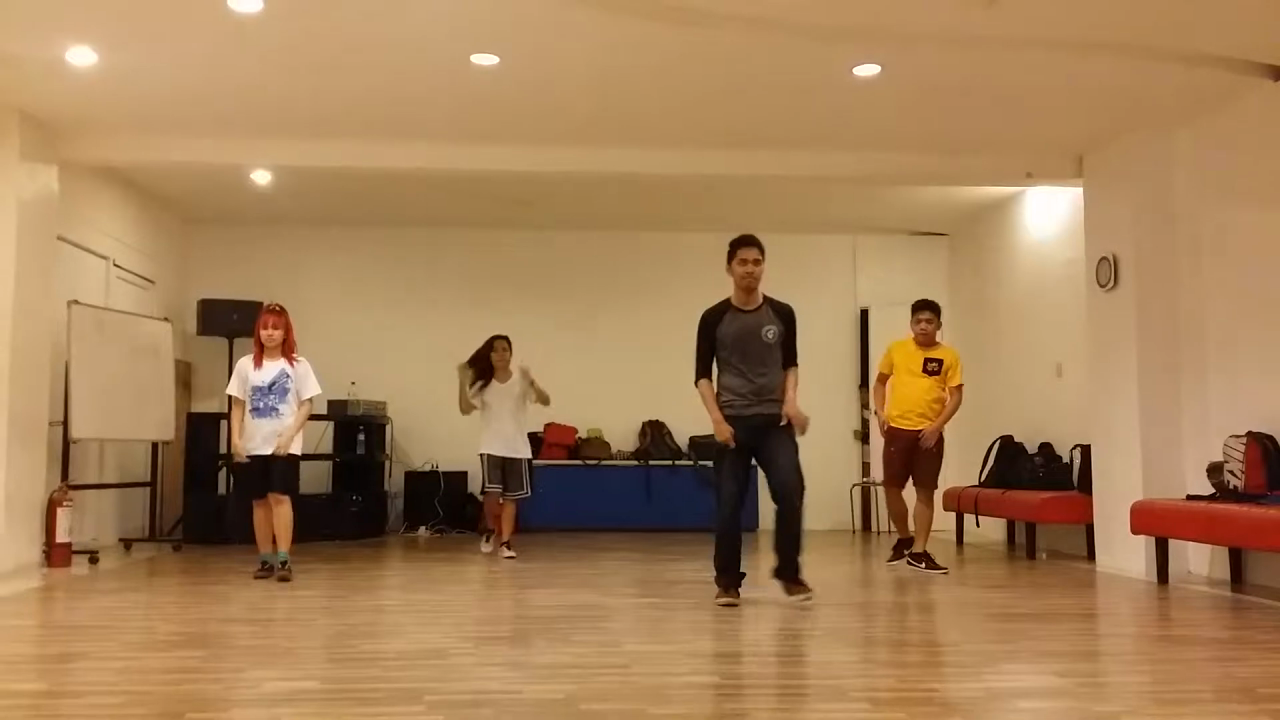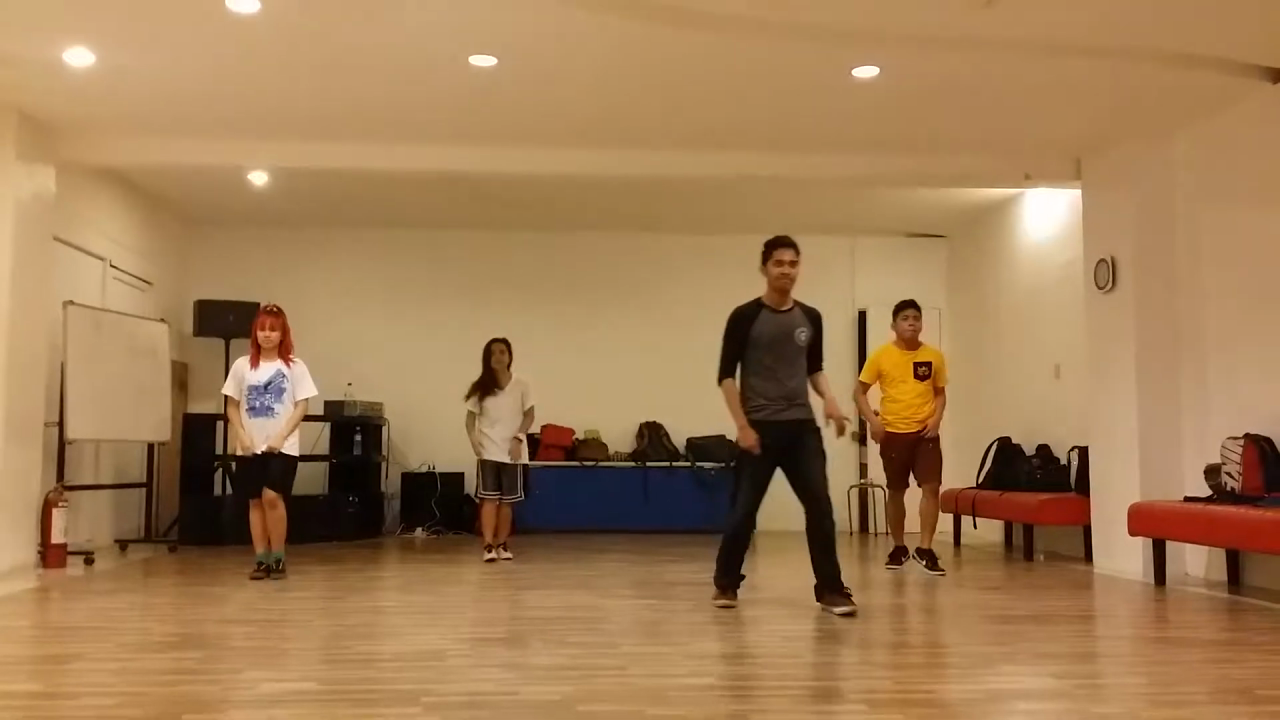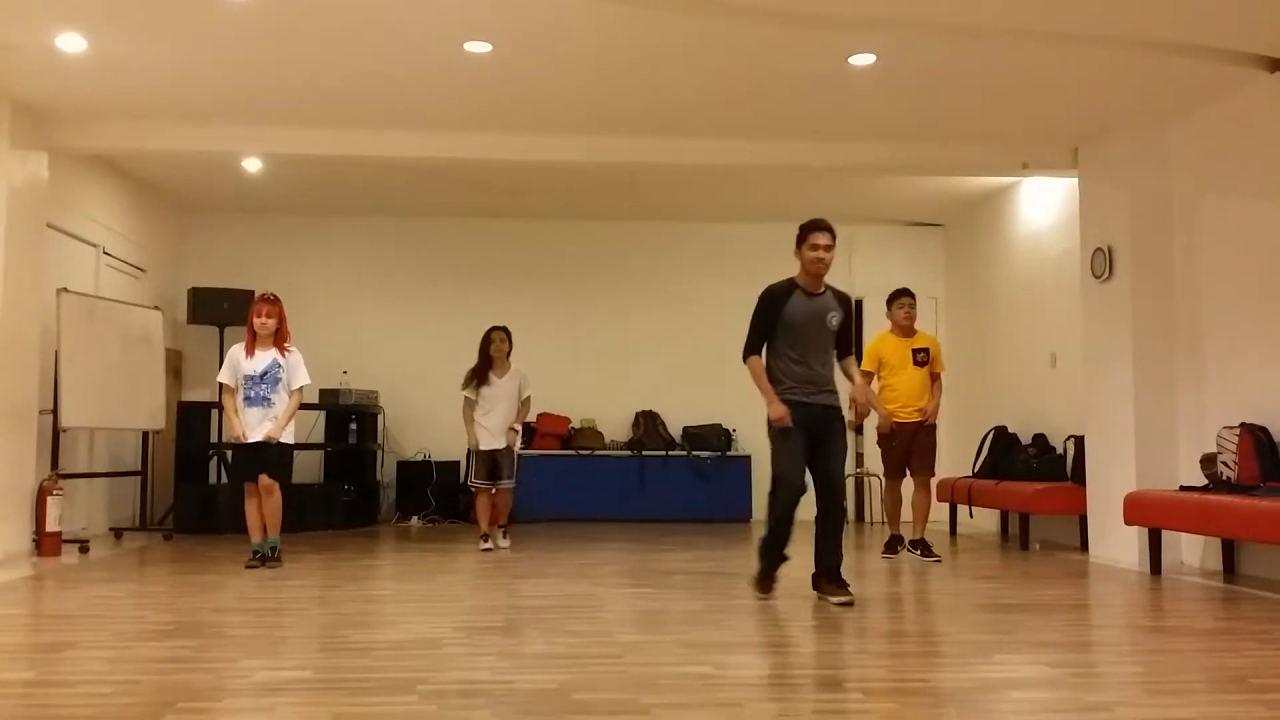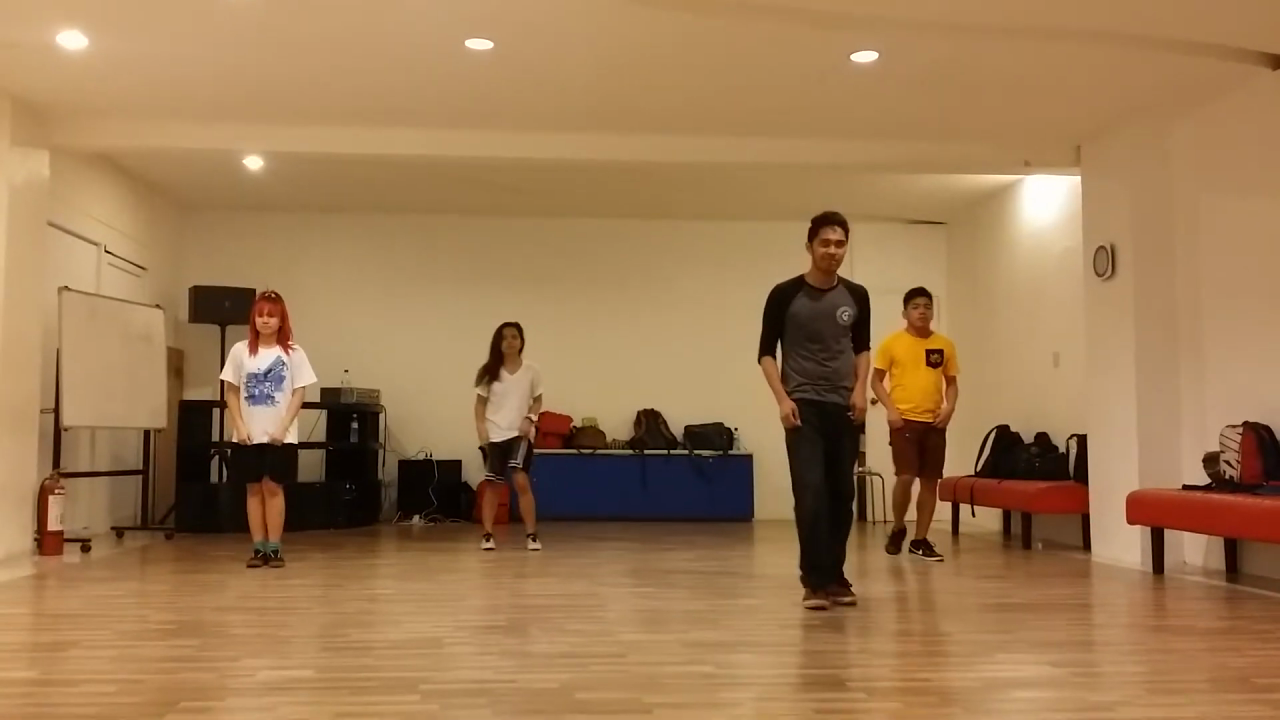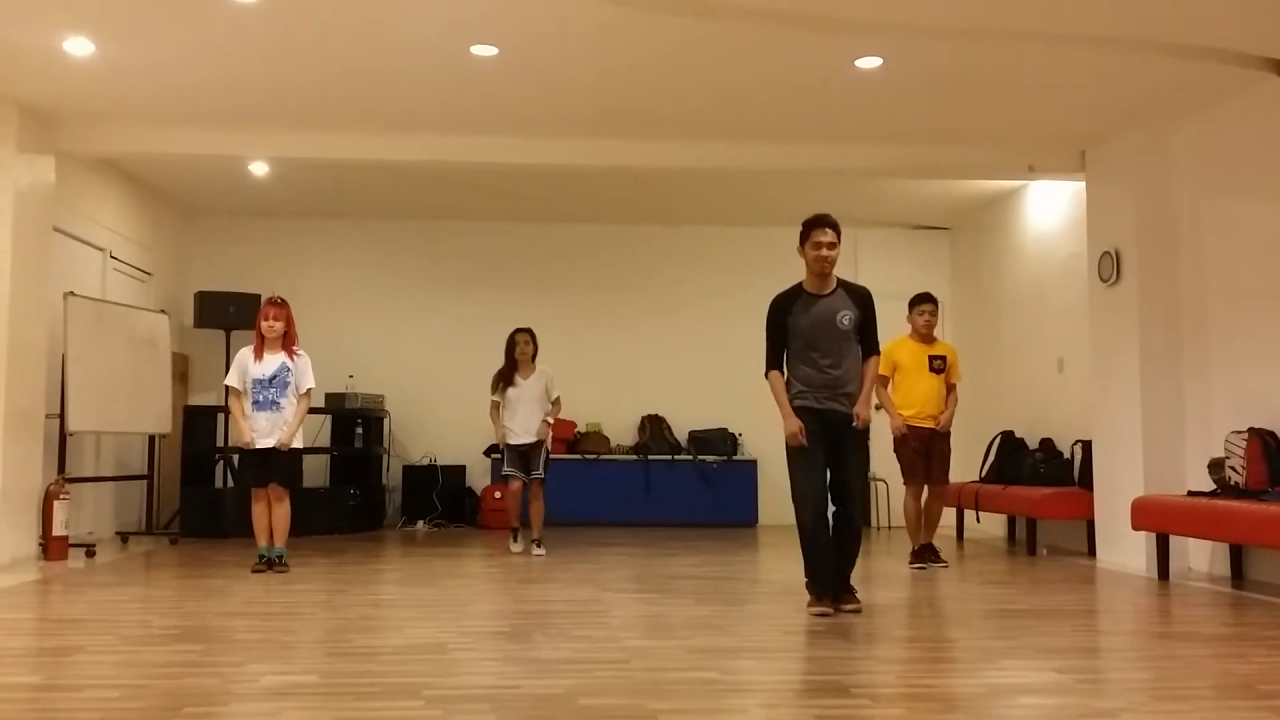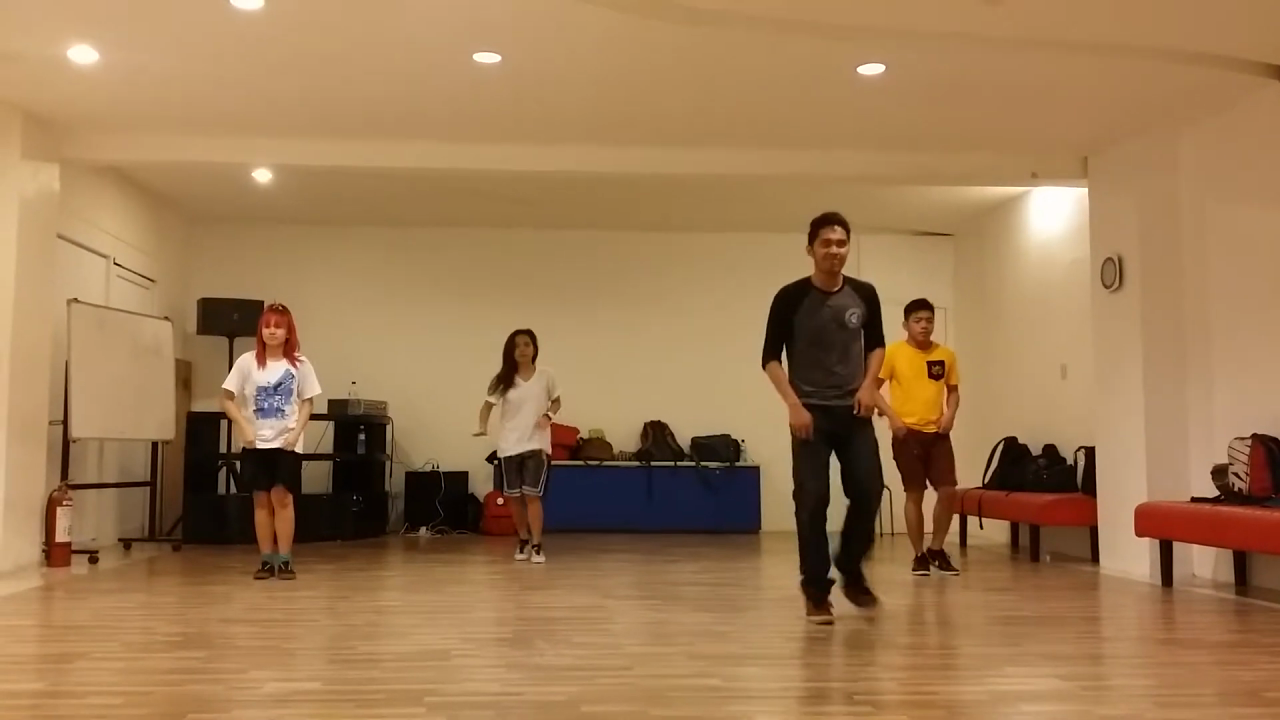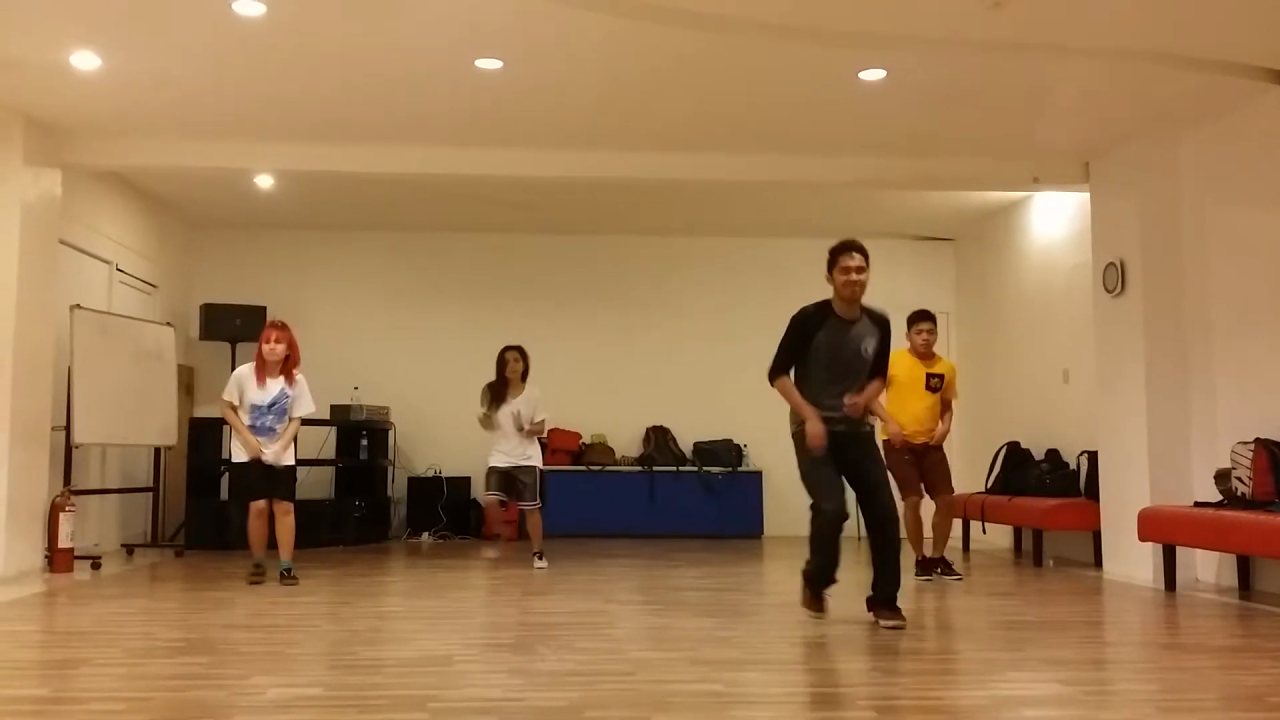
dt=0.3s
person 1, frame 1
left shoulder: (782, 314)
right shoulder: (714, 319)
right elbow: (703, 376)
left wrist: (791, 400)
right wrist: (717, 419)
left hip: (773, 421)
right hip: (732, 423)
left knee: (790, 490)
right knee: (729, 503)
left ankle: (789, 572)
right ankle: (728, 581)
person 1, frame 2
left shoulder: (810, 318)
right shoulder: (745, 317)
right elbow: (726, 376)
left wrist: (829, 400)
right wrist: (743, 424)
left hip: (802, 425)
right hip: (760, 426)
left knee: (820, 504)
right knee: (744, 508)
left ankle: (830, 588)
right ankle: (726, 582)
person 1, frame 3
left shoulder: (841, 303)
right shoulder: (777, 296)
right elbow: (751, 353)
left wrist: (857, 383)
right wrist: (771, 400)
left hip: (828, 408)
right hip: (789, 407)
left knee: (834, 492)
right knee: (789, 484)
left ankle: (829, 576)
right ankle: (768, 561)
person 1, frame 4
left shoulder: (856, 296)
right shoulder: (785, 294)
right elbow: (767, 353)
left wrist: (860, 388)
right wrist: (782, 398)
left hip: (843, 408)
right hip: (803, 405)
left knee: (841, 494)
right knee: (810, 491)
left ankle: (833, 575)
right ankle: (815, 581)
person 1, frame 5
left shoulder: (858, 298)
right shoulder: (784, 305)
left elbow: (871, 353)
right elbow: (773, 366)
left wrist: (865, 400)
right wrist: (787, 414)
left hip: (850, 415)
right hip: (806, 416)
left knee: (852, 503)
right knee: (810, 503)
left ankle: (842, 584)
right ankle: (820, 588)
person 1, frame 6
left shoulder: (864, 294)
right shoulder: (790, 298)
left elbow: (876, 345)
right elbow: (770, 358)
left wrist: (869, 385)
right wrist: (793, 405)
left hip: (853, 411)
right hip: (811, 412)
left knee: (868, 492)
right knee: (812, 501)
left ankle: (851, 570)
right ankle: (816, 590)
person 1, frame 7
left shoulder: (878, 324)
right shoulder: (811, 319)
right elbow: (777, 373)
left wrist: (864, 397)
right wrist: (807, 414)
left hip: (856, 434)
right hip: (815, 433)
left knee: (884, 513)
right knee: (831, 510)
left ankle: (884, 600)
right ankle: (816, 582)
person 2, frame 1
left shoulder: (298, 365)
right shoulder: (245, 365)
left elbow: (306, 405)
right elbow: (237, 405)
left wrist: (288, 437)
right wrist: (235, 438)
left hip: (285, 445)
right hip: (253, 446)
left knee: (279, 497)
right knee: (260, 500)
left ankle: (284, 560)
right ankle: (265, 560)
person 2, frame 2
left shoulder: (294, 366)
right shoulder: (242, 366)
left elbow: (302, 405)
right elbow: (232, 406)
left wrist: (281, 436)
right wrist: (241, 435)
left hip: (282, 446)
right hip: (250, 447)
left knee: (272, 497)
right knee: (255, 501)
left ankle: (278, 556)
right ankle: (261, 560)
person 2, frame 3
left shoulder: (289, 354)
right shoulder: (237, 352)
left elbow: (296, 395)
right elbow: (228, 393)
left wrist: (278, 427)
right wrist: (234, 424)
left hip: (277, 433)
right hip: (246, 434)
left knee: (268, 483)
right knee: (251, 488)
left ankle: (273, 545)
right ankle: (257, 548)
person 2, frame 4
left shoulder: (293, 353)
right shoulder: (240, 350)
left elbow: (298, 393)
right elbow: (231, 392)
left wrist: (282, 428)
right wrist: (239, 426)
left hip: (280, 435)
right hip: (248, 434)
left knee: (273, 486)
right knee: (254, 488)
left ankle: (275, 548)
right ankle: (258, 548)
person 2, frame 5
left shoulder: (298, 358)
right shoulder: (245, 356)
left elbow: (304, 399)
right elbow: (234, 397)
left wrist: (291, 431)
right wrist: (242, 429)
left hip: (285, 439)
right hip: (254, 439)
left knee: (279, 492)
right knee: (259, 494)
left ankle: (279, 553)
right ankle: (263, 553)
person 2, frame 6
left shoulder: (300, 365)
right shoulder: (247, 362)
left elbow: (307, 402)
right elbow: (227, 399)
left wrist: (296, 433)
right wrist: (244, 428)
left hip: (286, 443)
right hip: (256, 443)
left knee: (282, 497)
right knee: (261, 500)
left ankle: (284, 560)
right ankle: (267, 560)
person 2, frame 7
left shoulder: (295, 380)
right shoulder: (244, 374)
left elbow: (296, 421)
right elbow: (228, 409)
left wrist: (280, 447)
right wrist: (247, 438)
left hip: (281, 455)
right hip: (248, 453)
left knee: (283, 507)
right knee: (258, 506)
left ankle: (286, 567)
right ankle: (258, 563)
person 3, frame 1
left shoulder: (949, 356)
right shoulder: (896, 349)
left elbow: (956, 396)
right elbow: (880, 383)
left wrist: (938, 425)
right wrist: (879, 411)
left hip: (929, 433)
right hip: (897, 430)
left knee: (925, 491)
right knee: (892, 487)
left ankle: (919, 552)
right ankle: (904, 539)
person 3, frame 2
left shoulder: (934, 356)
right shoulder: (881, 356)
left elbow: (940, 393)
right elbow: (860, 391)
left wrist: (936, 418)
right wrist: (871, 419)
left hip: (925, 432)
right hip: (893, 433)
left knee: (931, 487)
right knee: (896, 492)
left ankle: (925, 549)
right ankle: (899, 548)
person 3, frame 3
left shoulder: (930, 343)
right shoulder: (878, 345)
left elbow: (936, 379)
right elbow: (865, 383)
left wrist: (935, 403)
right wrist: (880, 412)
left hip: (923, 421)
right hip: (893, 423)
left knee: (923, 480)
right knee: (893, 480)
left ankle: (918, 539)
right ankle: (894, 537)
person 3, frame 4
left shoulder: (944, 345)
right shoulder: (892, 343)
left elbow: (951, 382)
right elbow: (877, 381)
left wrist: (949, 406)
right wrist: (890, 409)
left hip: (934, 423)
right hip: (904, 421)
left knee: (930, 482)
right knee: (905, 477)
left ankle: (920, 540)
right ankle: (898, 528)
person 3, frame 5
left shoulder: (947, 352)
right shoulder: (895, 349)
left elbow: (951, 389)
right elbow: (881, 387)
left wrist: (950, 412)
right wrist: (894, 416)
left hip: (938, 429)
right hip: (908, 428)
left knee: (938, 488)
right knee: (914, 487)
left ankle: (927, 543)
right ankle: (917, 548)
person 3, frame 6
left shoulder: (946, 355)
right shoulder: (893, 353)
left elbow: (953, 390)
left wrist: (951, 414)
right wrist: (892, 417)
left hip: (938, 433)
right hip: (908, 433)
left knee: (947, 490)
right knee: (914, 494)
left ankle: (936, 550)
right ankle: (920, 555)
person 3, frame 7
left shoulder: (946, 369)
right shoulder: (893, 361)
left wrist: (944, 427)
right wrist: (888, 421)
left hip: (928, 444)
right hip: (898, 443)
left knee: (945, 500)
right knee: (912, 501)
left ankle: (937, 558)
right ankle: (919, 559)
person 4, frame 1
left shoulder: (521, 382)
right shoulder: (482, 385)
left elbow: (545, 401)
right elbow: (465, 410)
left wrist: (532, 384)
right wrist: (463, 383)
left hip: (517, 448)
right hip: (491, 447)
left knee: (511, 497)
right knee: (493, 493)
left ankle: (506, 542)
right ankle: (490, 529)
person 4, frame 2
left shoulder: (521, 385)
right shoulder: (481, 388)
left elbow: (529, 416)
right elbow: (471, 418)
left wrist: (519, 438)
right wrist: (473, 438)
left hip: (512, 452)
right hip: (488, 451)
left knee: (507, 500)
right knee: (489, 498)
left ankle: (502, 544)
right ankle: (489, 545)
person 4, frame 3
left shoulder: (519, 375)
right shoulder: (477, 375)
left elbow: (525, 405)
right elbow: (468, 406)
left wrist: (515, 428)
right wrist: (470, 433)
left hip: (506, 440)
right hip: (482, 439)
left knee: (505, 488)
right knee: (483, 488)
left ankle: (501, 527)
right ankle: (485, 534)
person 4, frame 4
left shoulder: (531, 371)
right shoulder: (489, 371)
left elbow: (537, 401)
right elbow: (480, 403)
left wrist: (529, 419)
right wrist: (480, 426)
left hip: (520, 434)
right hip: (494, 435)
left knee: (521, 481)
left ankle: (531, 534)
right ankle: (487, 534)
person 4, frame 5
left shoulder: (545, 375)
right shoulder: (503, 377)
left elbow: (556, 404)
right elbow: (495, 407)
left wrist: (548, 421)
right wrist: (498, 427)
left hip: (537, 440)
right hip: (512, 440)
left knee: (535, 489)
right knee: (514, 487)
left ankle: (537, 539)
right ankle: (515, 530)
person 4, frame 6
left shoulder: (546, 375)
right shoulder: (503, 380)
left elbow: (556, 402)
right elbow: (487, 405)
left wrist: (548, 415)
right wrist: (482, 427)
left hip: (536, 445)
right hip: (509, 446)
left knee: (531, 495)
right knee: (514, 497)
left ankle: (536, 545)
right ankle: (523, 540)
person 4, frame 7
left shoulder: (533, 394)
right shoulder: (493, 391)
left elbow: (541, 430)
right elbow: (486, 420)
left wrist: (526, 427)
right wrist: (485, 422)
left hip: (528, 459)
right hip: (500, 458)
left knee: (530, 508)
right knee: (491, 501)
left ankle: (538, 553)
right ankle: (501, 534)
